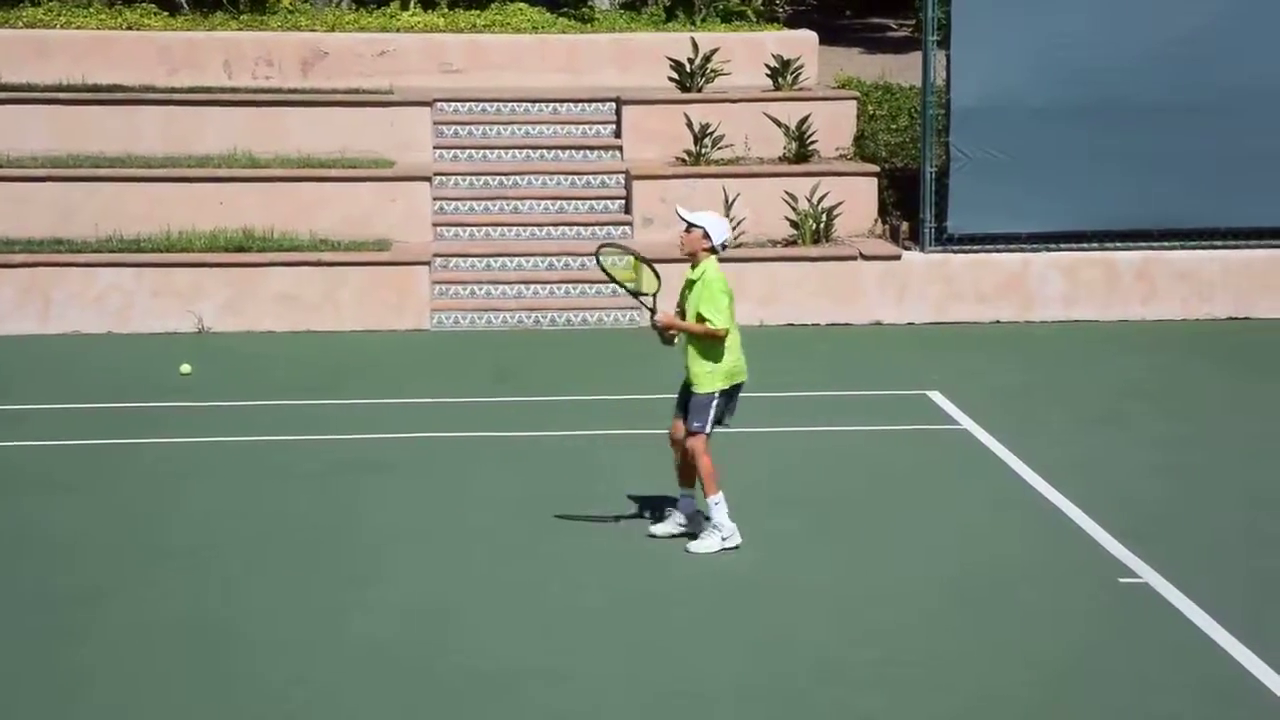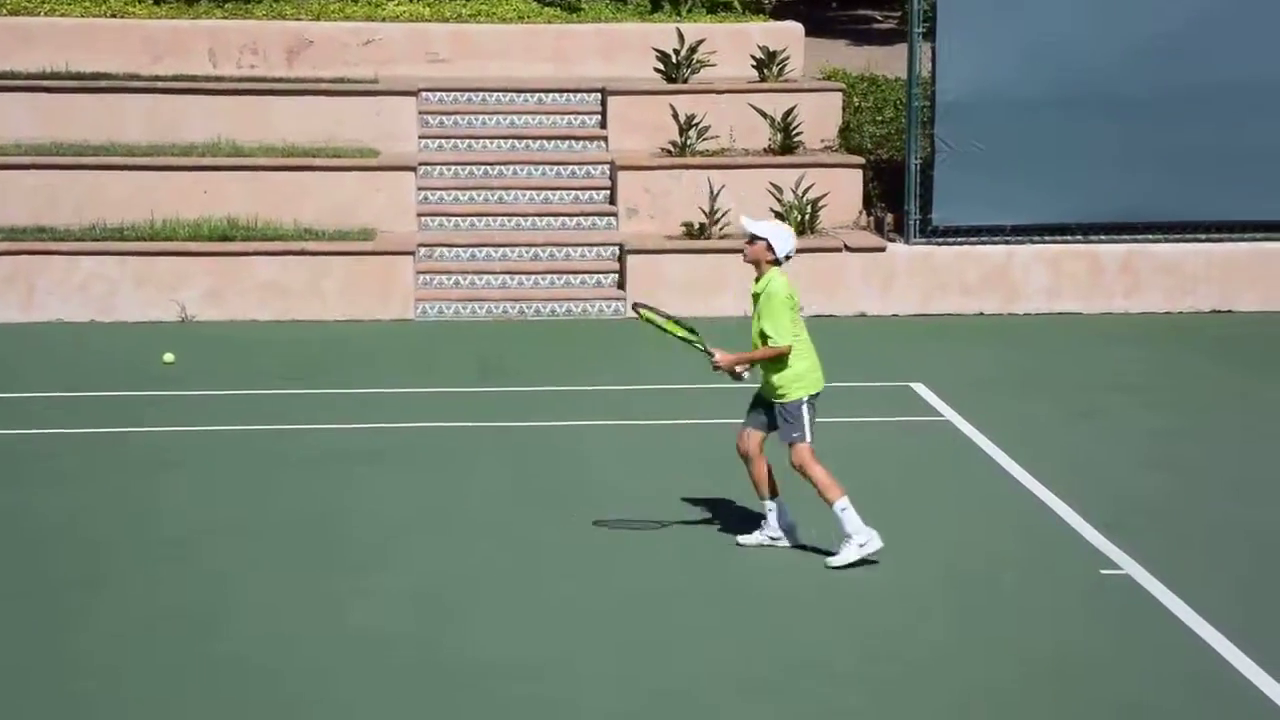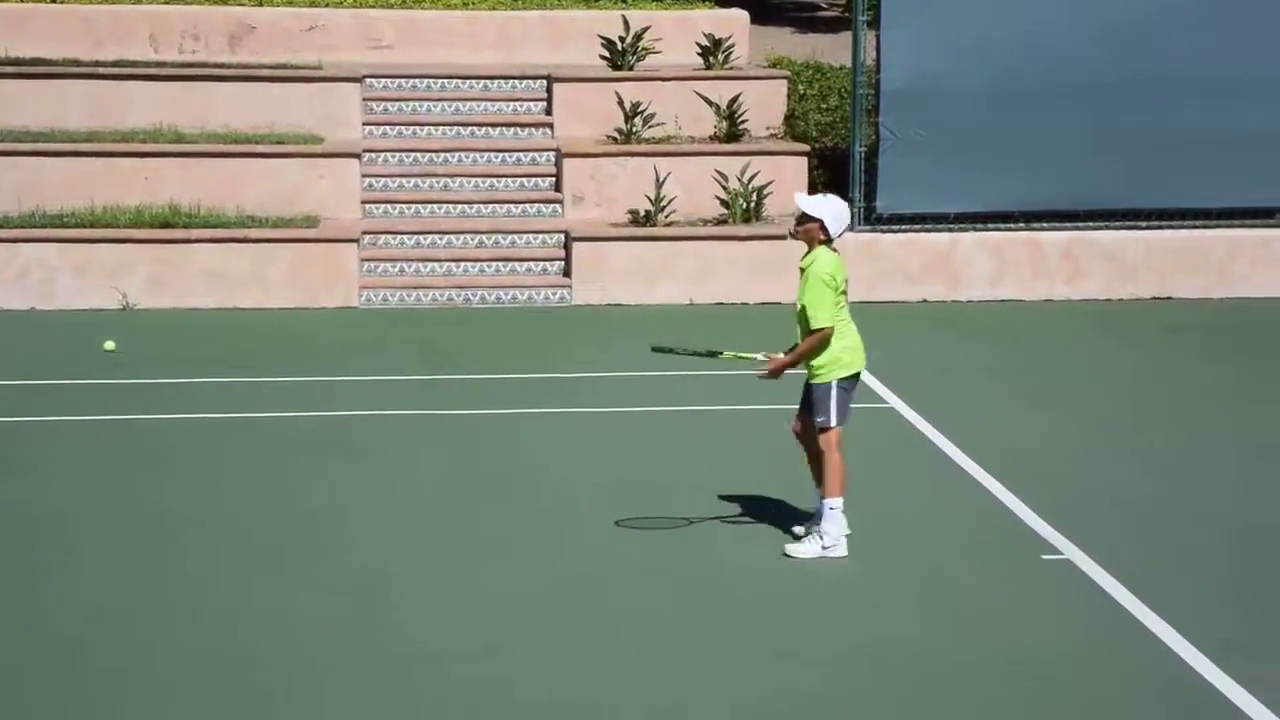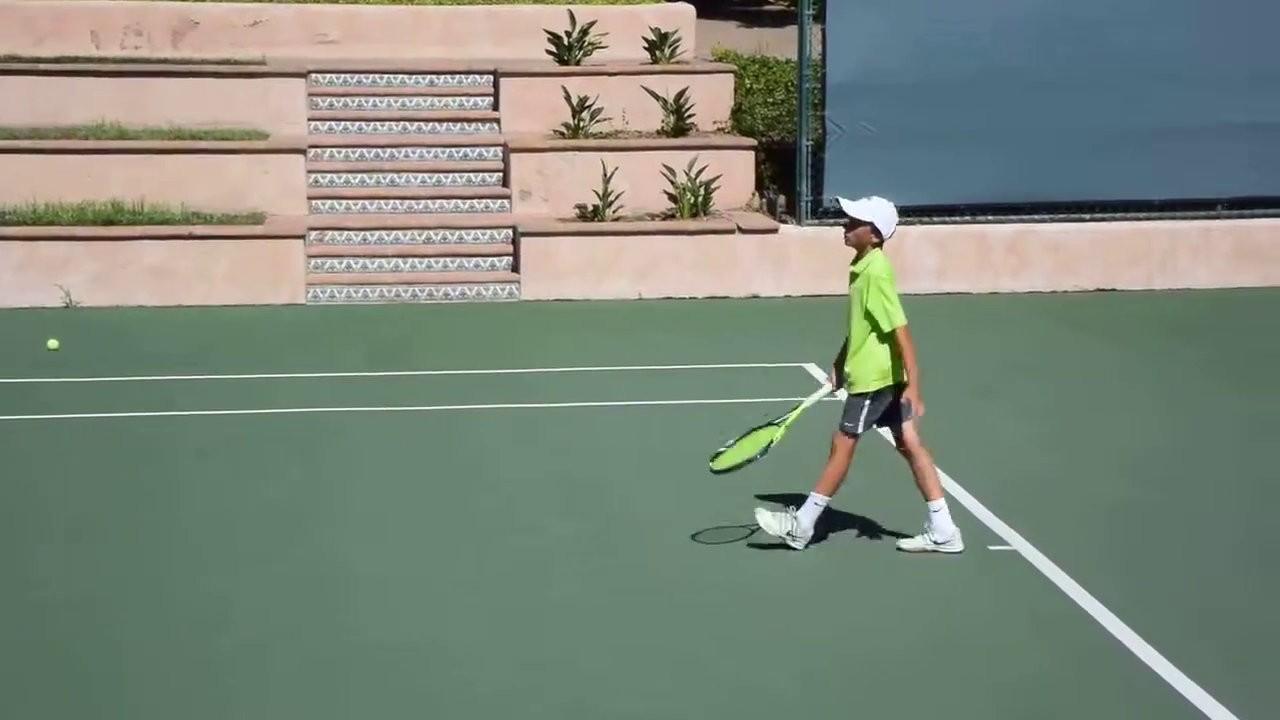
dt=0.3s
person 1, frame 1
left shoulder: (713, 278)
right shoulder: (692, 275)
left elbow: (719, 329)
left wrist: (675, 324)
right wrist: (668, 325)
left hip: (717, 373)
right hip: (698, 371)
left knee: (696, 447)
right knee: (678, 436)
left ankle: (722, 527)
right ankle: (686, 513)
person 1, frame 2
left shoulder: (776, 290)
right shoulder: (763, 286)
left elbow: (782, 348)
left wrist: (736, 359)
right wrist: (743, 360)
left hip: (796, 383)
right hip: (775, 384)
left knee: (803, 459)
right knee: (747, 445)
left ankle: (859, 535)
right ankle: (776, 526)
person 1, frame 3
left shoulder: (820, 269)
right shoulder: (820, 260)
left elbow: (824, 329)
left wrist: (787, 361)
right wrist: (792, 353)
left hip: (833, 365)
right hip: (827, 364)
left knee: (827, 444)
right knee: (810, 436)
left ankle: (830, 537)
right ankle: (827, 516)
person 1, frame 4
left shoulder: (877, 273)
right shoulder: (862, 265)
left elbow: (900, 330)
left wrist: (913, 385)
right wrist: (840, 361)
left hip: (879, 374)
right hip: (888, 373)
left knee: (843, 445)
right knee: (909, 446)
left ankle: (801, 524)
right ankle: (942, 531)
